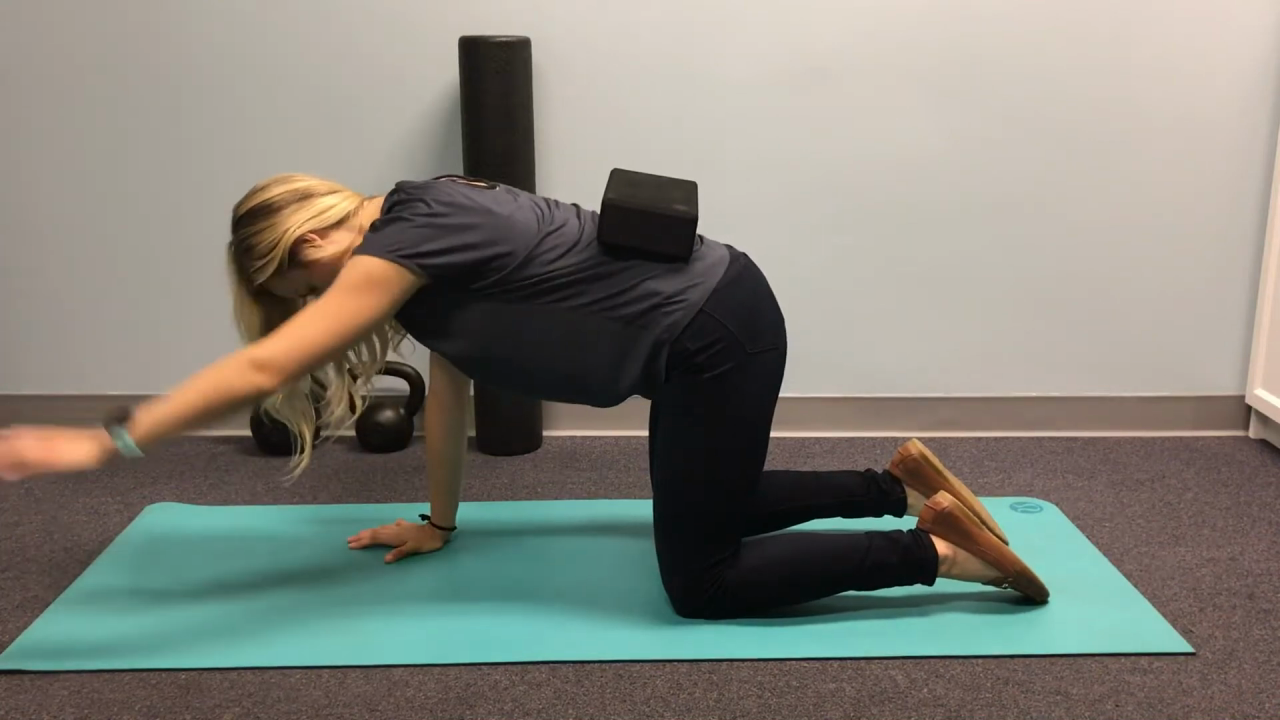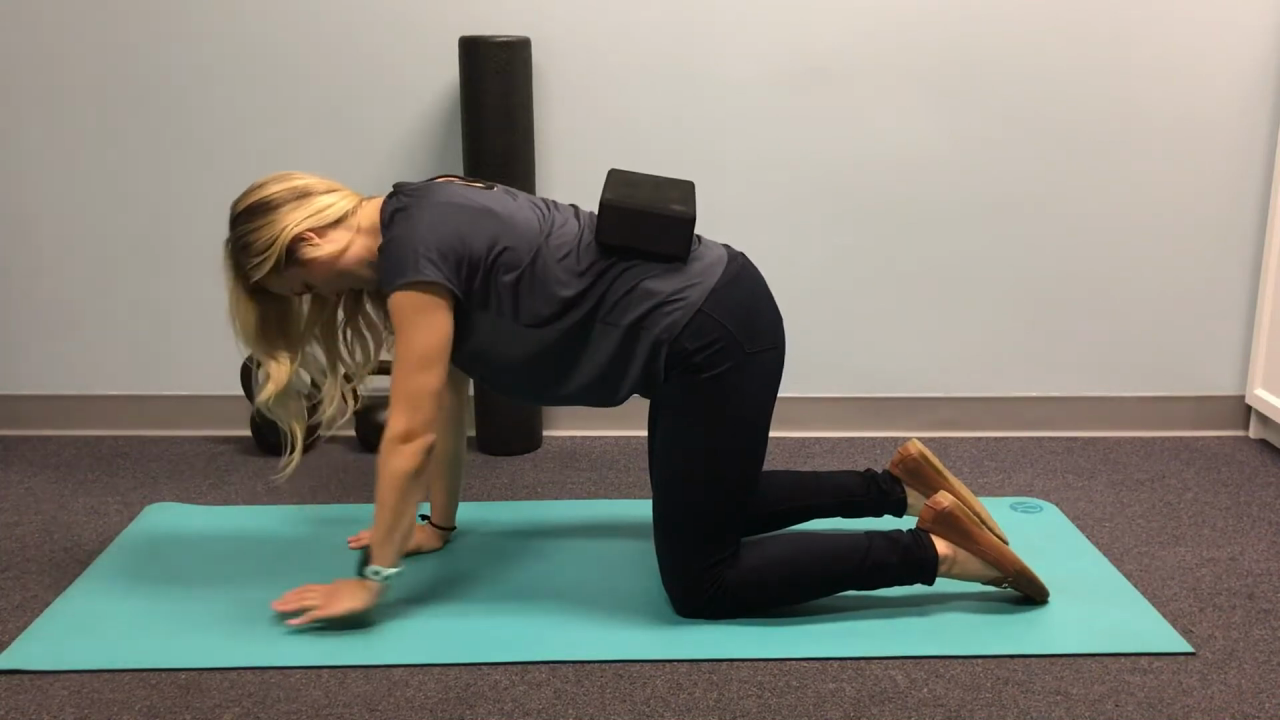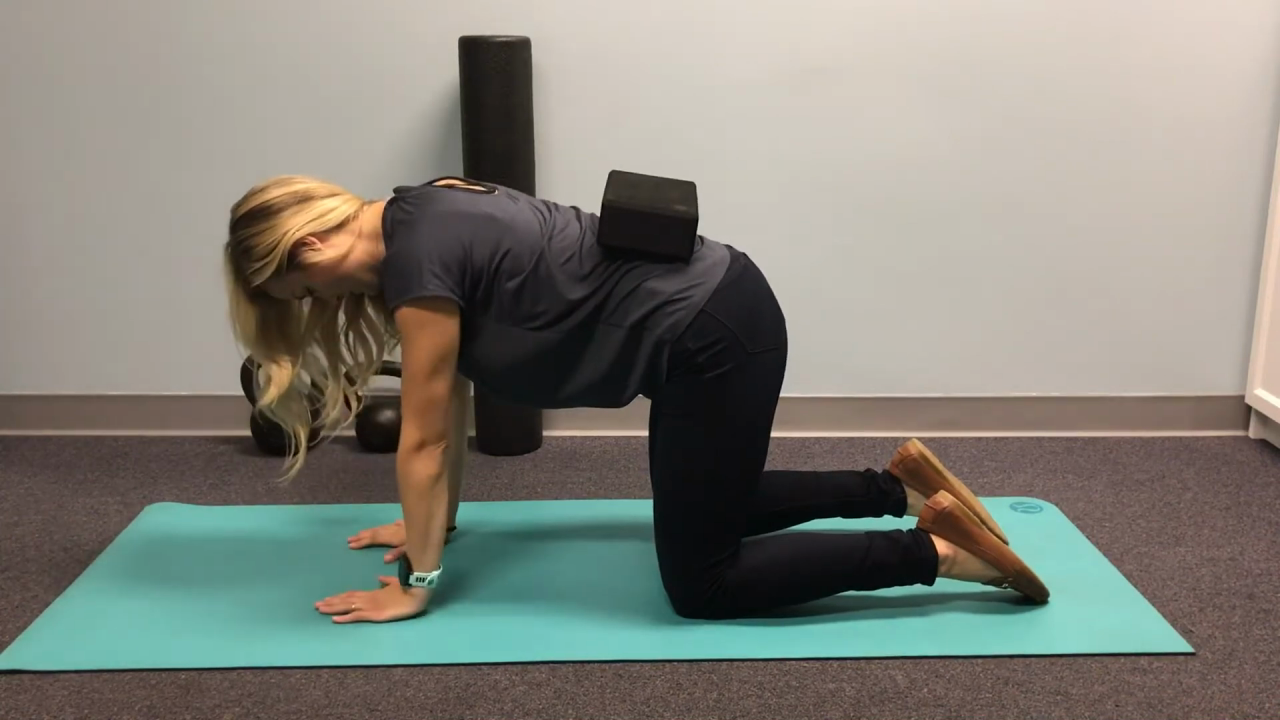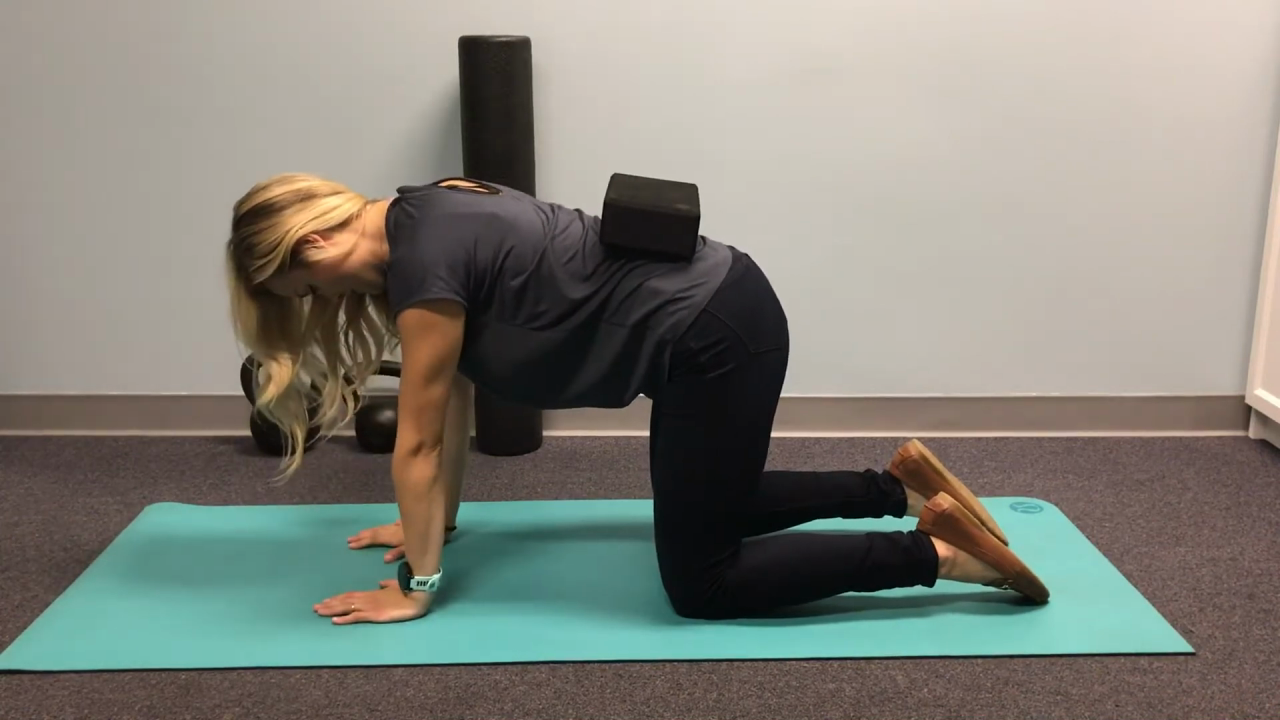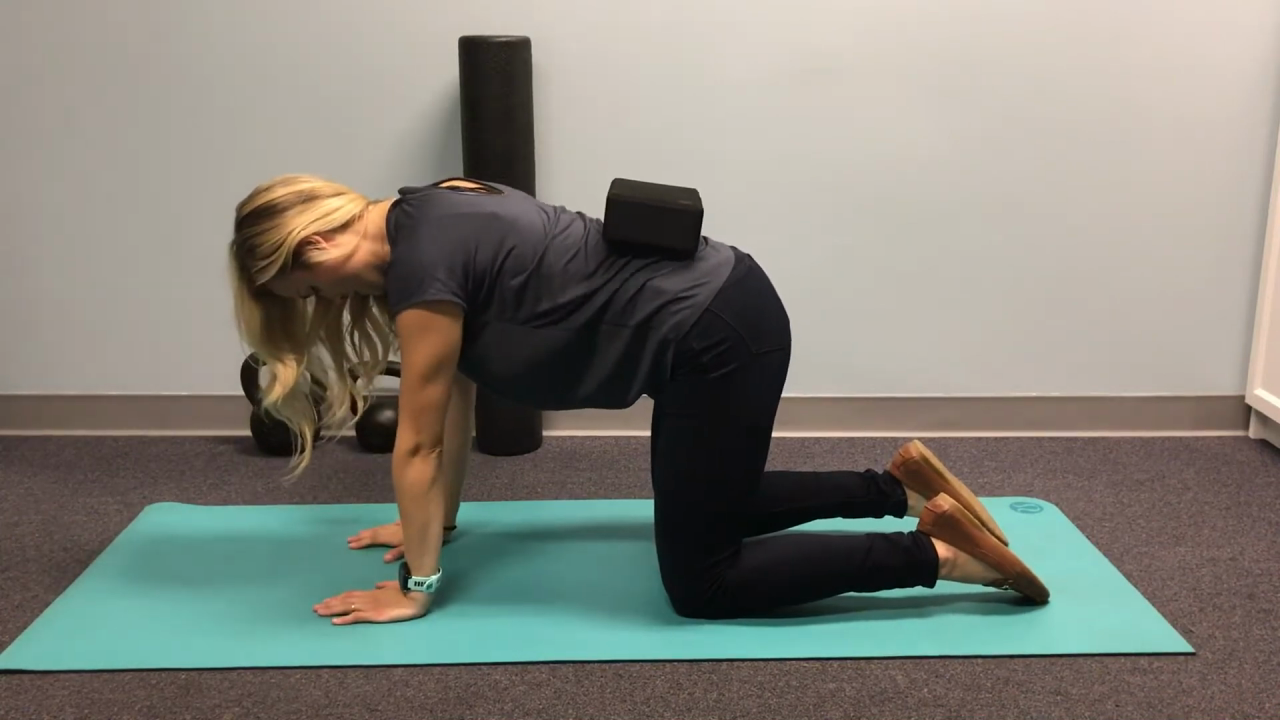
dt=0.4s
person 1, frame 1
left shoulder: (403, 246)
right shoulder: (423, 229)
left elbow: (262, 369)
right elbow: (449, 383)
left wrist: (107, 439)
right wrist: (437, 521)
left hip: (715, 338)
right hip: (714, 316)
left knee: (702, 580)
right knee: (714, 507)
left ankle: (935, 550)
right ankle: (898, 485)
person 1, frame 2
left shoulder: (412, 253)
right shoulder: (418, 219)
left elbow: (409, 432)
right elbow: (447, 390)
left wrist: (371, 575)
right wrist: (437, 522)
left hip: (711, 336)
right hip: (716, 310)
left knee: (701, 581)
right knee: (715, 504)
left ankle: (938, 549)
right ankle: (897, 484)
person 1, frame 3
left shoulder: (416, 261)
right shoulder: (418, 219)
left elbow: (424, 440)
right elbow: (449, 401)
left wrist: (416, 583)
right wrist: (434, 522)
left hip: (712, 337)
right hip: (716, 308)
left knee: (701, 581)
right knee: (714, 504)
left ankle: (936, 549)
right ankle: (898, 485)
person 1, frame 4
left shoulder: (422, 259)
right shoulder: (421, 217)
left elbow: (419, 441)
right elbow: (451, 402)
left wrist: (415, 585)
right wrist: (434, 522)
left hip: (715, 336)
right hip: (719, 308)
left knee: (701, 580)
right knee: (714, 505)
left ankle: (938, 550)
right ankle: (897, 485)
person 1, frame 5
left shoulder: (420, 262)
right shoulder: (425, 217)
left elbow: (418, 441)
right elbow: (454, 402)
left wrist: (416, 584)
right wrist: (436, 520)
left hip: (716, 338)
right hip: (723, 309)
left knee: (701, 580)
right knee: (713, 505)
left ankle: (939, 552)
right ankle: (899, 486)
